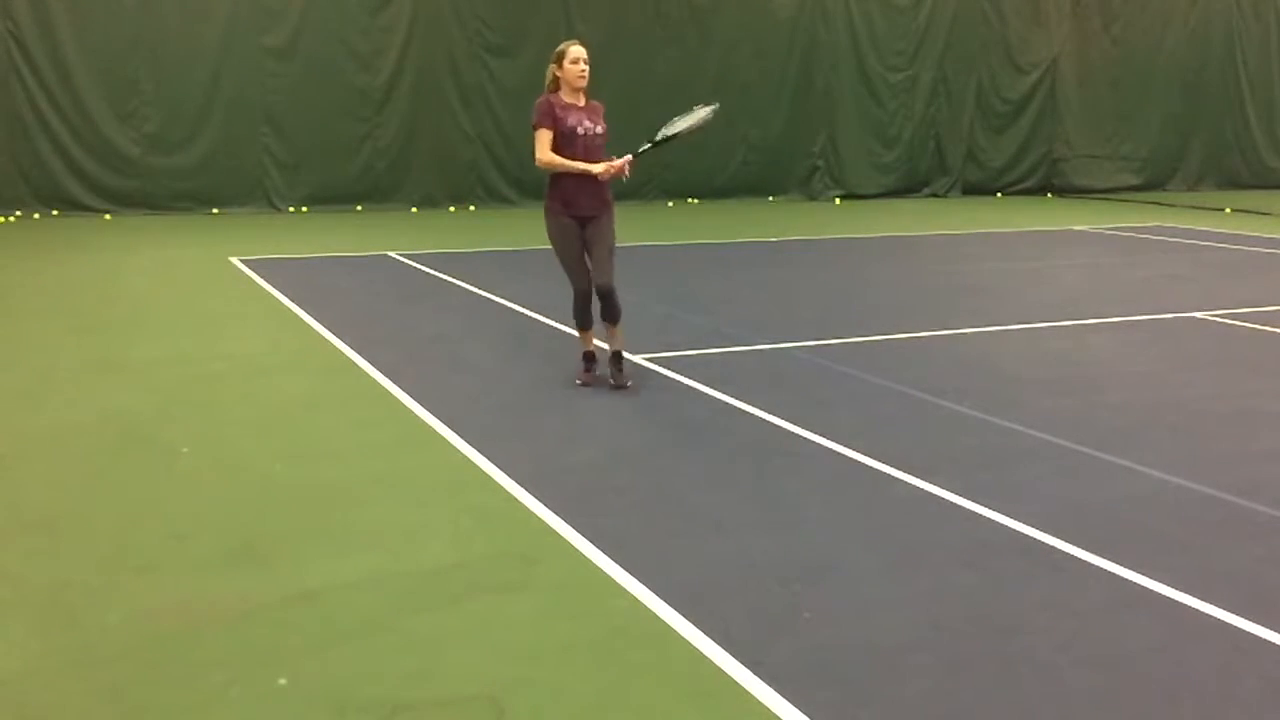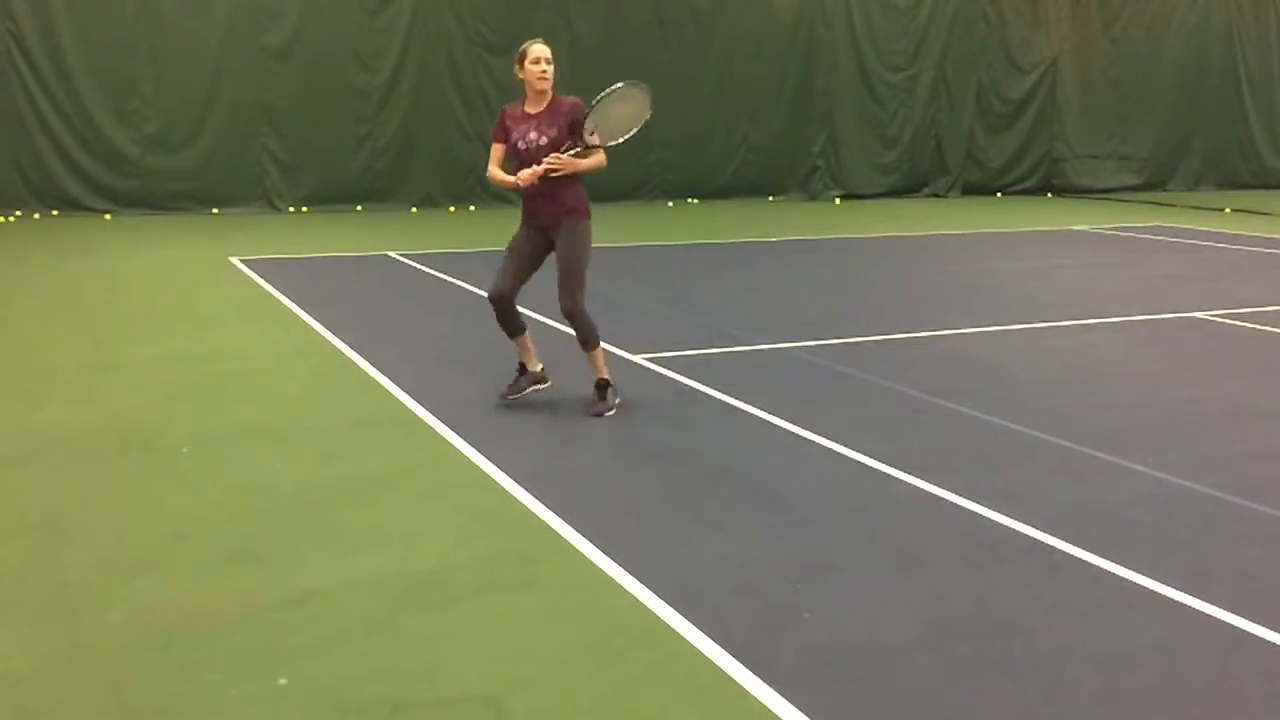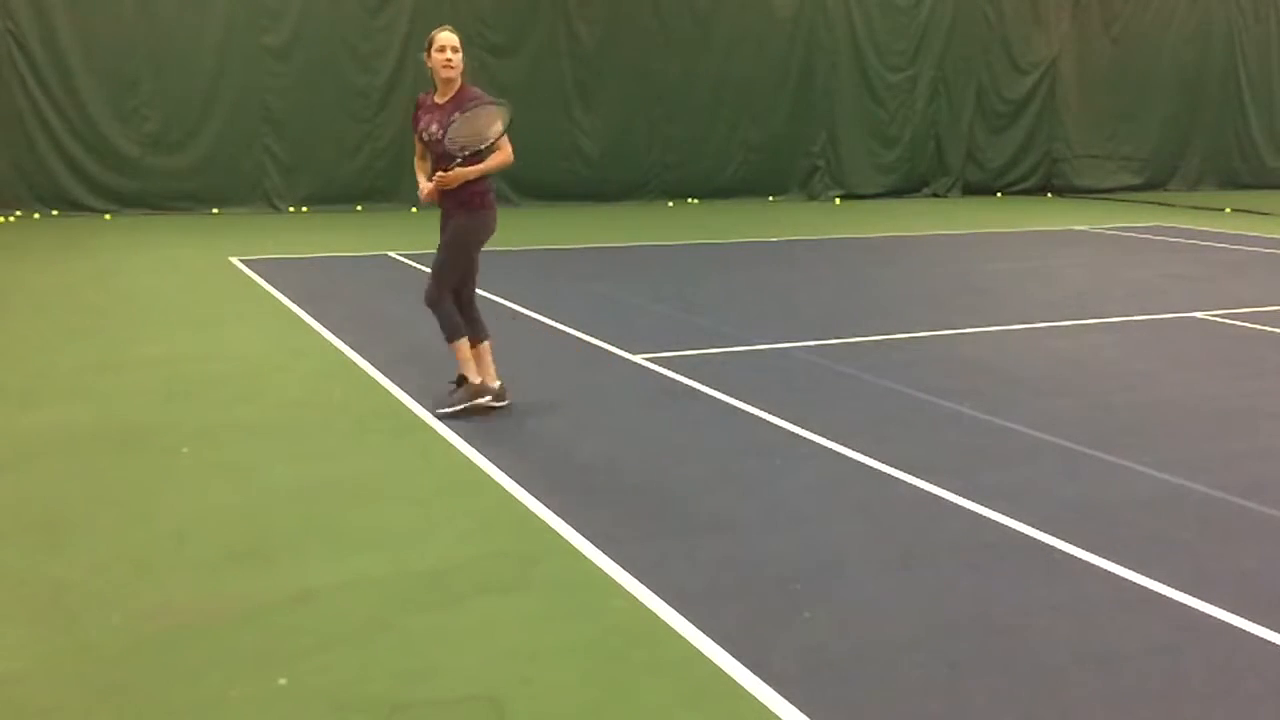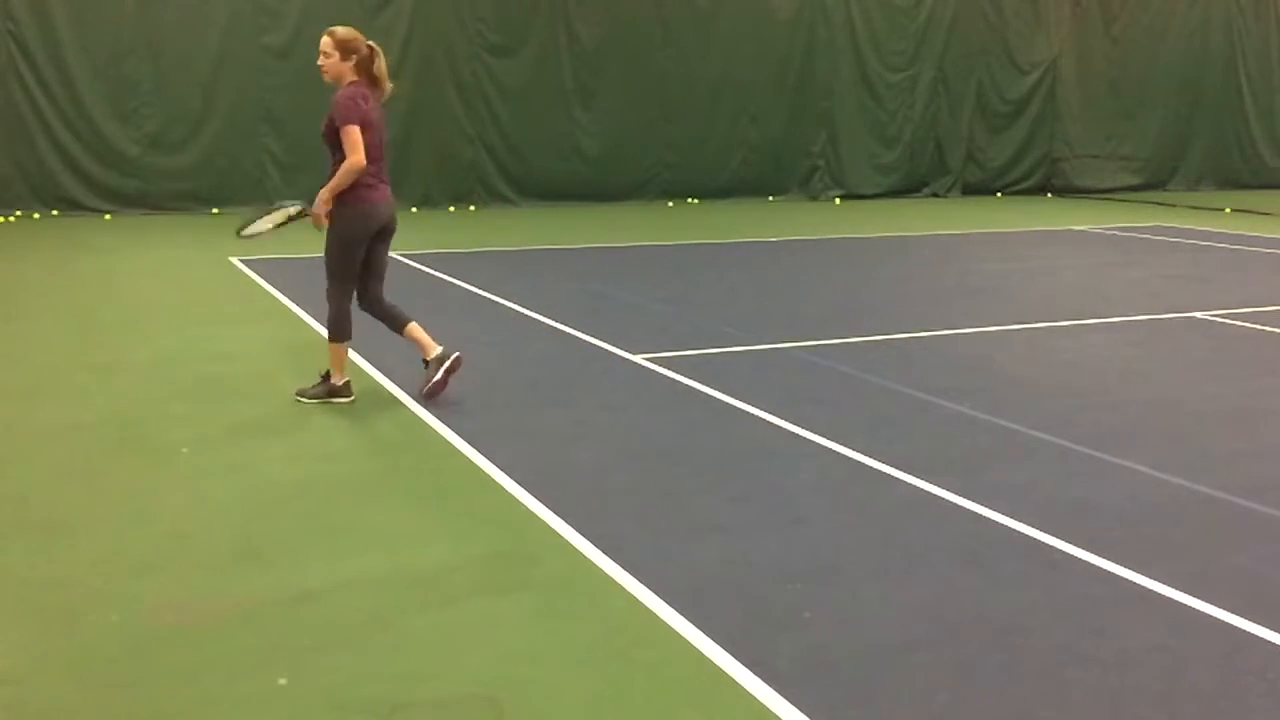
dt=0.4s
person 1, frame 1
left shoulder: (595, 109)
right shoulder: (548, 105)
right elbow: (543, 157)
left wrist: (616, 163)
right wrist: (590, 168)
left hip: (599, 207)
right hip: (562, 209)
left knee: (605, 284)
right knee: (581, 286)
left ankle: (615, 355)
right ankle: (588, 355)
person 1, frame 2
left shoulder: (571, 108)
right shoulder: (508, 116)
left elbow: (600, 159)
right elbow: (492, 170)
left wrist: (570, 165)
right wrist: (514, 179)
left hip: (571, 218)
right hip: (533, 221)
left knee: (571, 305)
right knee: (500, 293)
left ankle: (604, 382)
right ankle: (532, 368)
person 1, frame 3
left shoulder: (474, 100)
right shoulder: (424, 105)
left elbow: (506, 155)
right elbow: (421, 157)
left wrist: (465, 174)
right wrist: (425, 183)
left hip: (473, 212)
right hip: (452, 213)
left knee: (437, 295)
right knee: (460, 298)
left ankle: (472, 382)
right ankle: (490, 384)
person 1, frame 4
left shoulder: (345, 99)
right shoulder: (368, 96)
left elbow: (356, 161)
left wrist: (325, 197)
right wrist: (334, 199)
left hip: (357, 208)
right hip: (383, 205)
left knee: (338, 295)
right knee: (372, 297)
left ankle: (337, 380)
right ankle: (437, 354)
